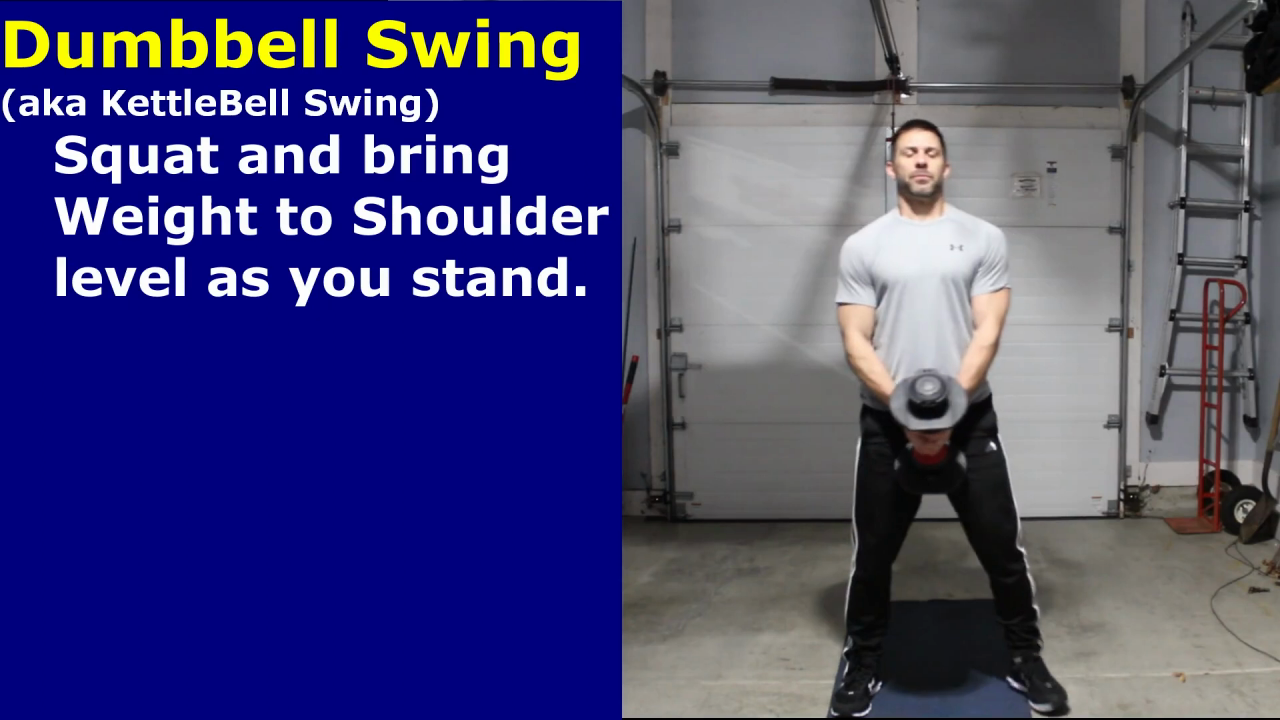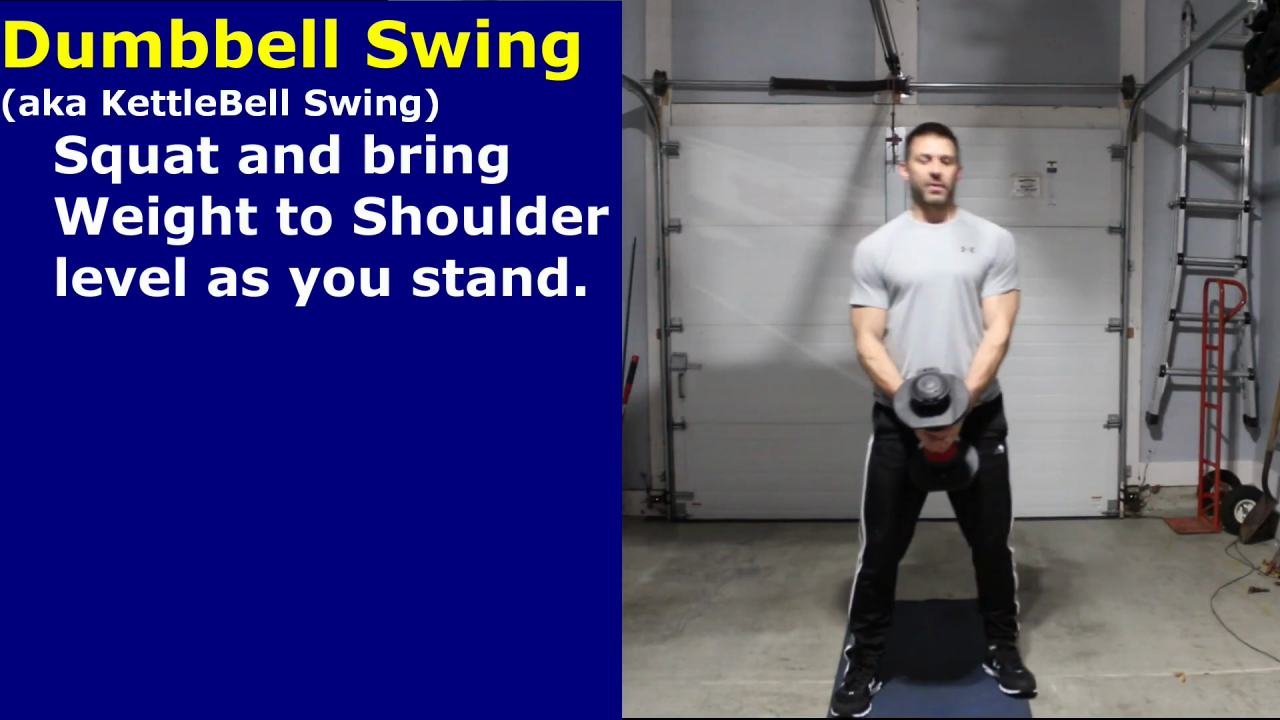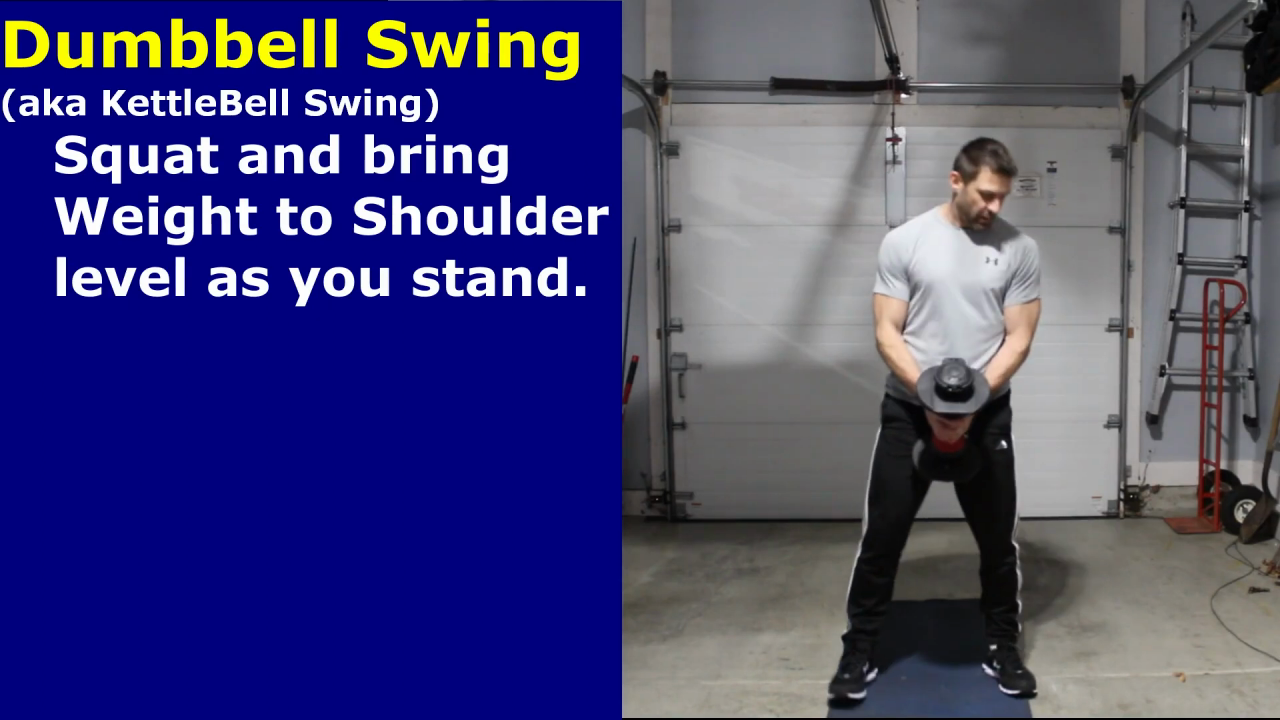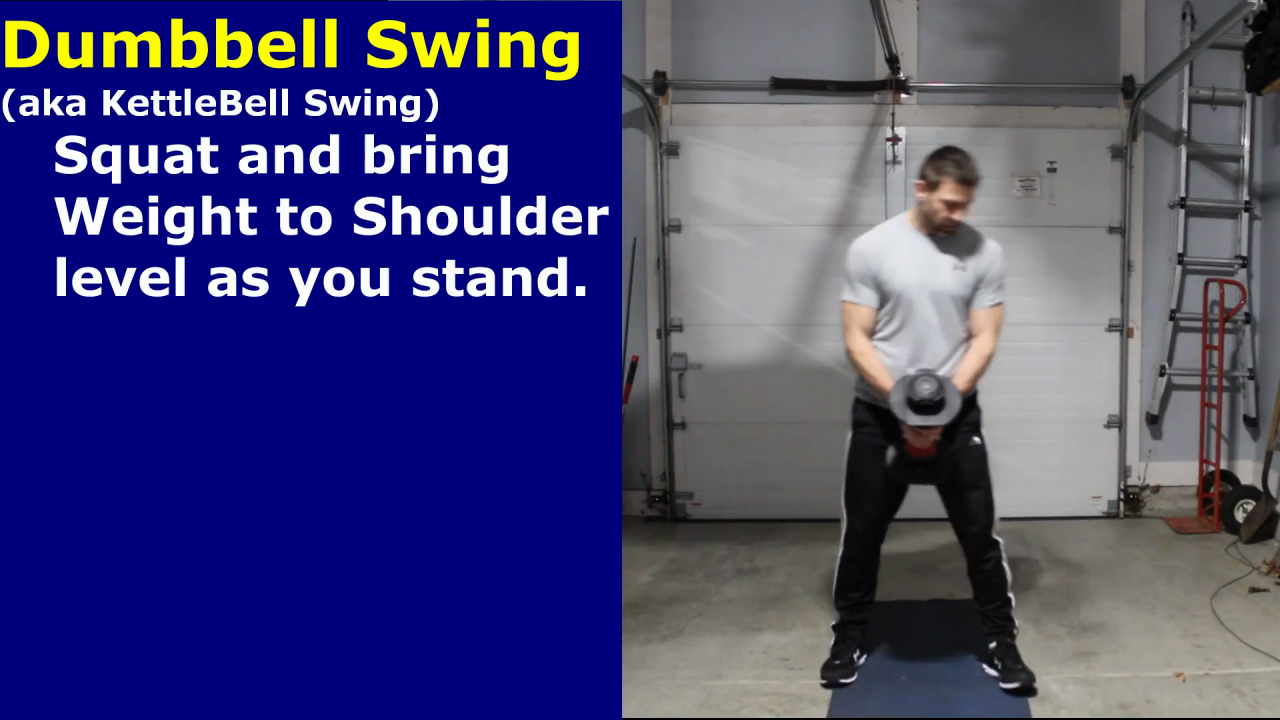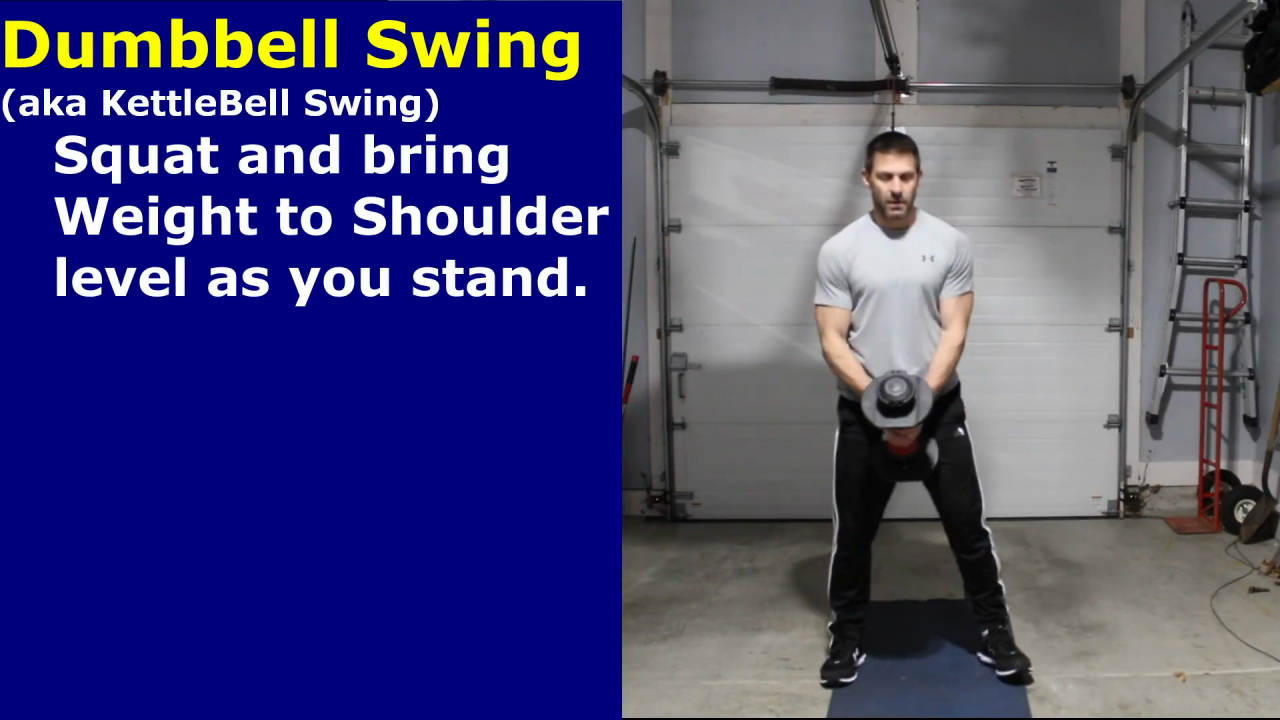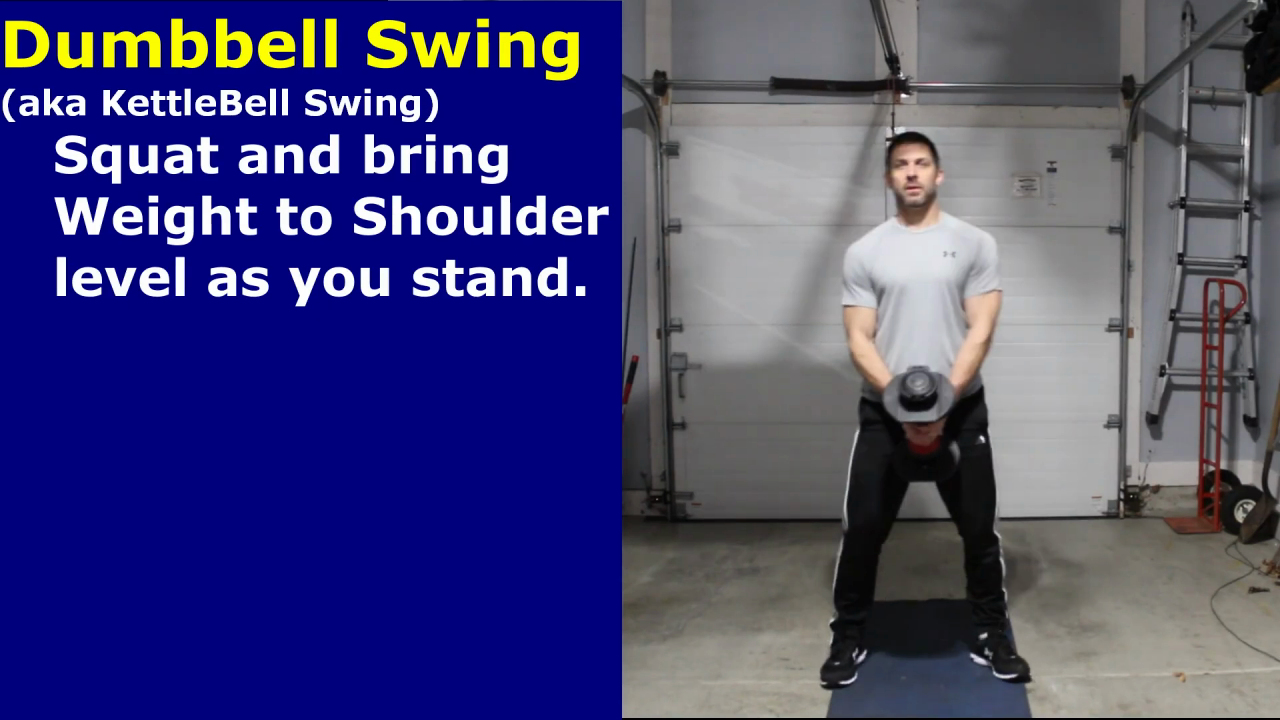
dt=0.3s
person 1, frame 1
left shoulder: (984, 238)
right shoulder: (862, 245)
left elbow: (988, 331)
right elbow: (856, 342)
left hip: (970, 417)
right hip: (887, 421)
left knee: (1002, 545)
right knee: (873, 552)
left ankle: (1026, 659)
right ankle: (863, 665)
person 1, frame 2
left shoulder: (993, 241)
right shoulder: (876, 248)
left elbow: (998, 332)
right elbow: (868, 341)
left hip: (978, 416)
right hip: (898, 418)
left knee: (991, 543)
right knee: (880, 548)
left ankle: (1001, 647)
right ankle: (863, 663)
person 1, frame 3
left shoulder: (1020, 249)
right shoulder: (904, 241)
left elbow: (1019, 338)
right elbow: (887, 332)
left wrist: (973, 399)
left hip: (986, 412)
right hip: (908, 408)
left knee: (998, 538)
right knee: (882, 533)
left ankle: (1002, 648)
right ankle: (859, 651)
person 1, frame 4
left shoulder: (986, 254)
right shoulder: (872, 248)
left elbow: (984, 340)
right elbow: (856, 337)
left hip: (957, 411)
right hip: (879, 413)
left knee: (979, 532)
right knee: (862, 532)
left ankle: (1001, 646)
right ankle: (849, 639)
person 1, frame 5
left shoulder: (951, 243)
right shoulder: (839, 250)
left elbow: (954, 331)
right elbow: (832, 340)
left hip: (939, 406)
right hip: (862, 411)
left knee: (966, 523)
right knee: (853, 531)
left ankle: (994, 632)
right ankle: (847, 638)
person 1, frame 6
left shoulder: (975, 243)
right shoulder: (863, 253)
left elbow: (982, 331)
right elbow: (860, 340)
left hip: (961, 410)
right hip: (882, 412)
left knee: (979, 530)
right knee: (863, 528)
left ankle: (990, 636)
right ankle: (849, 639)
